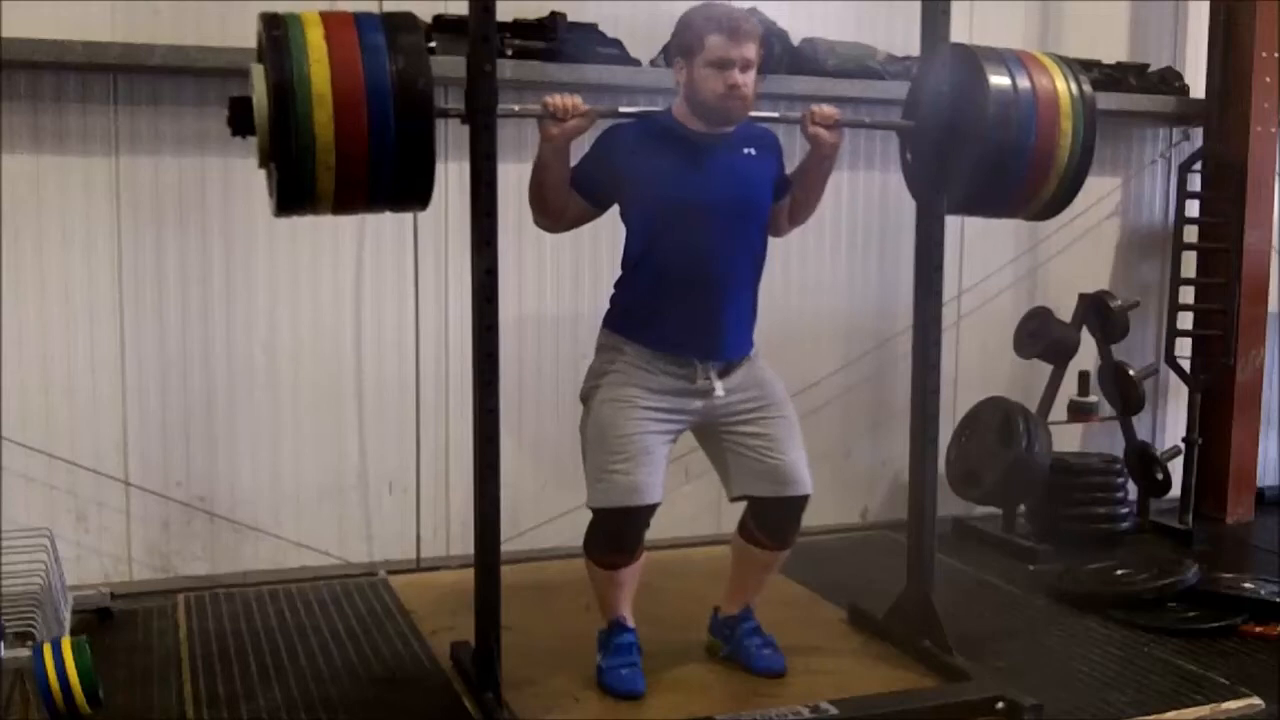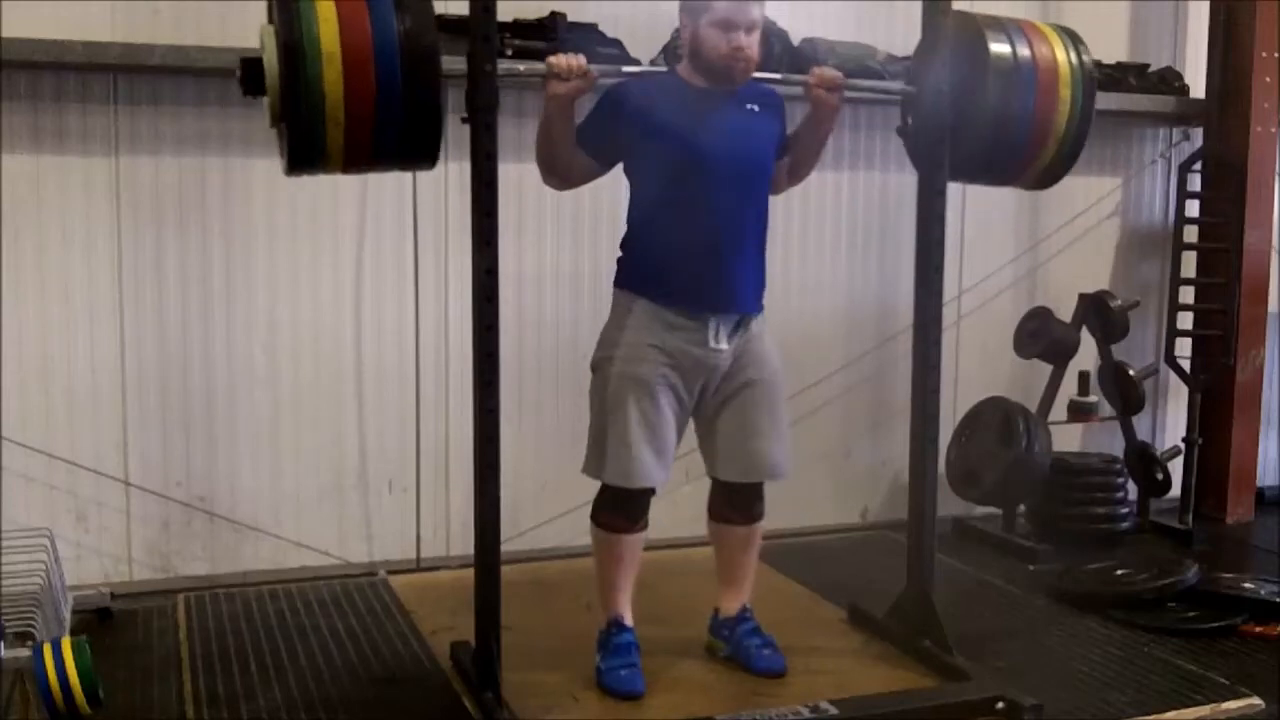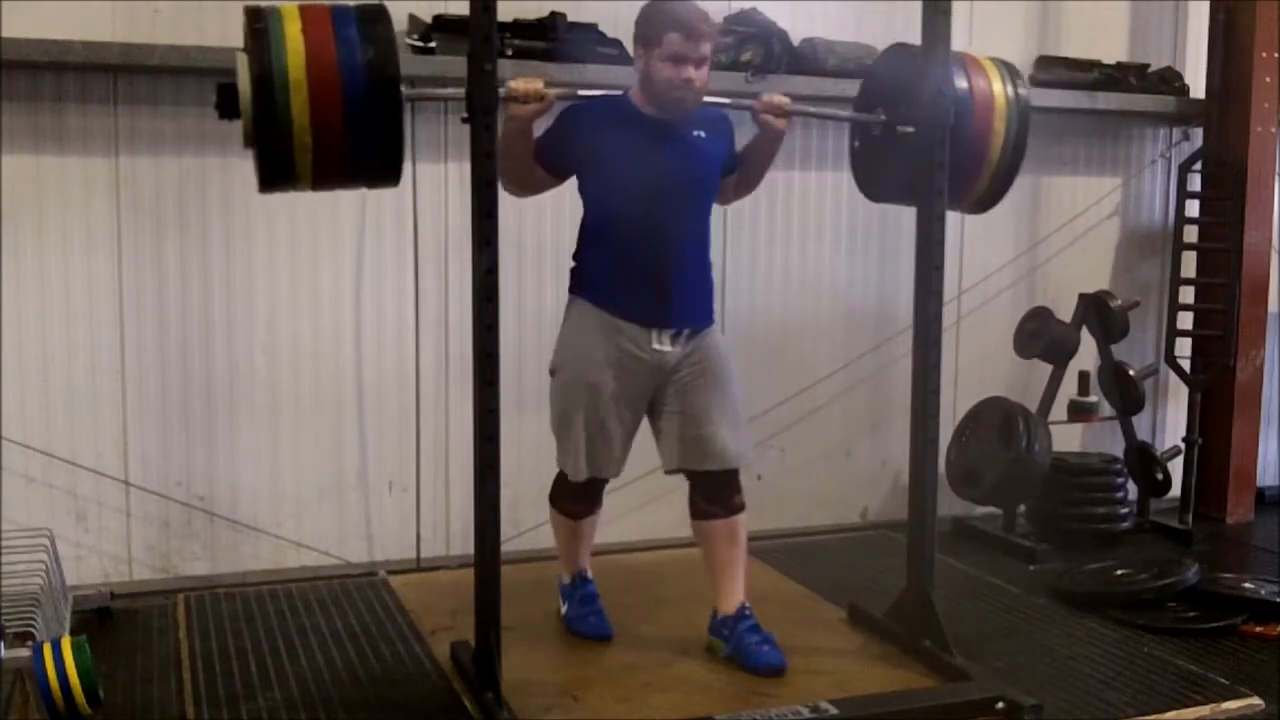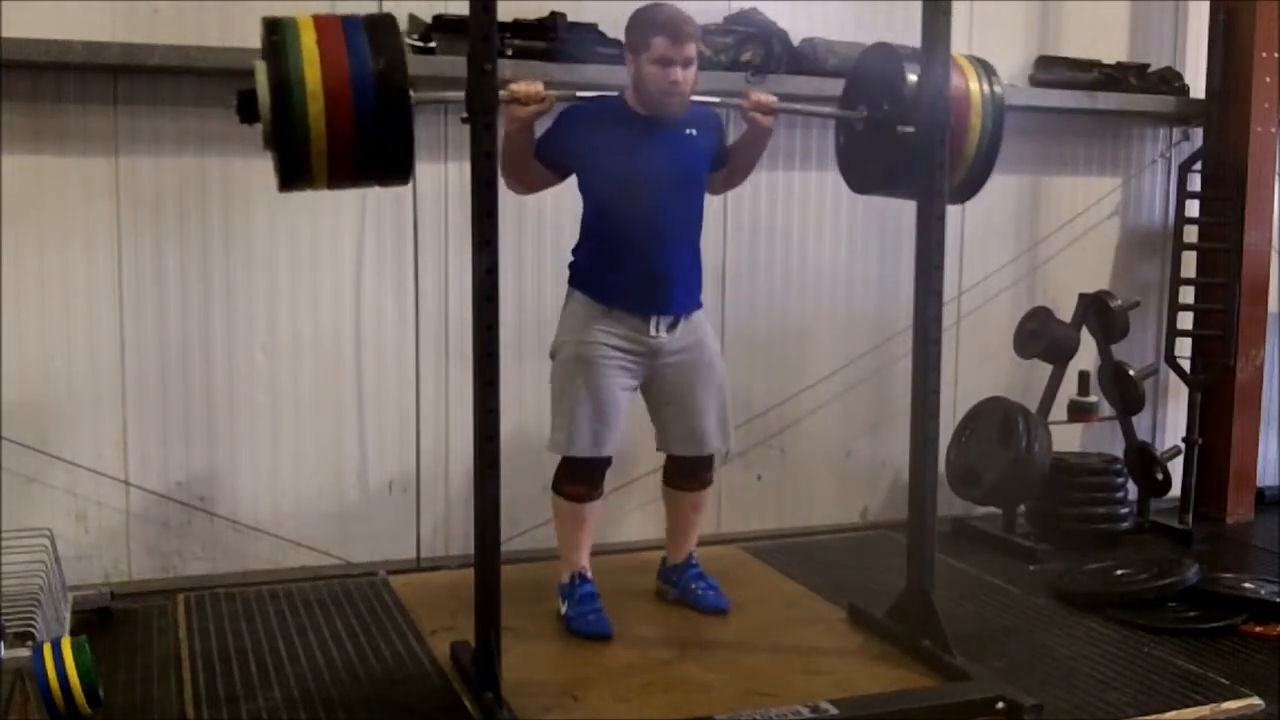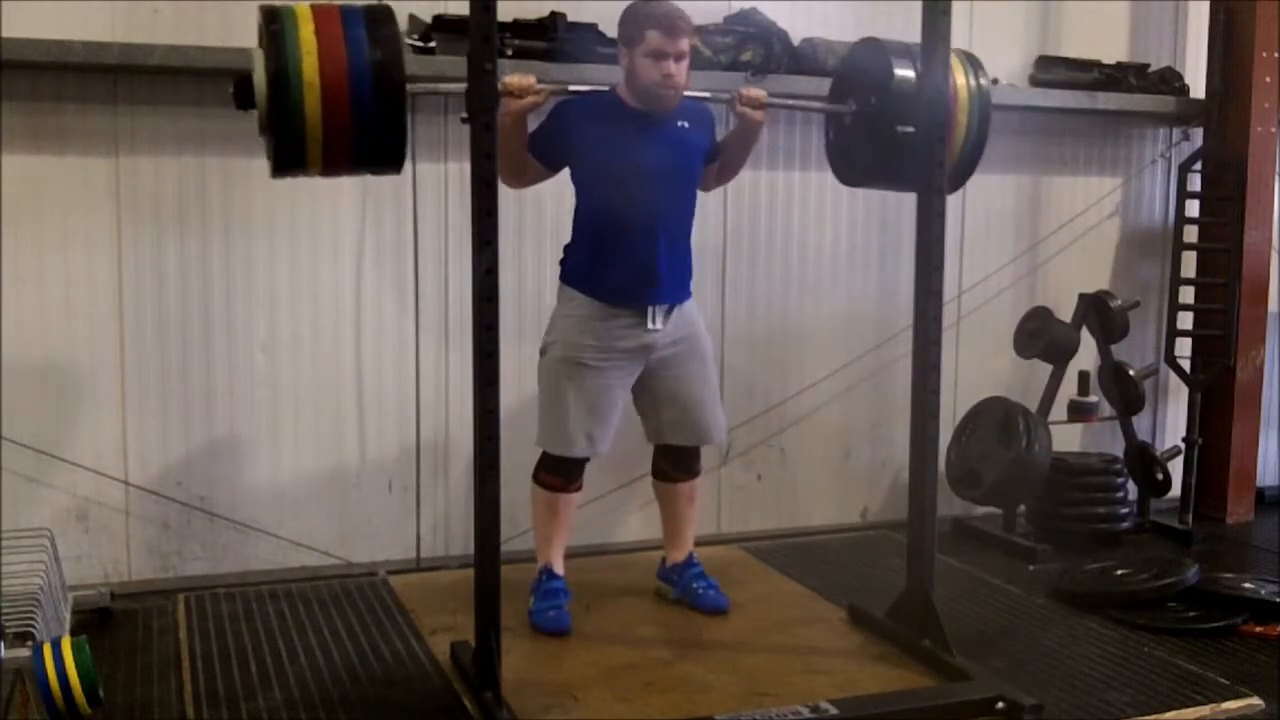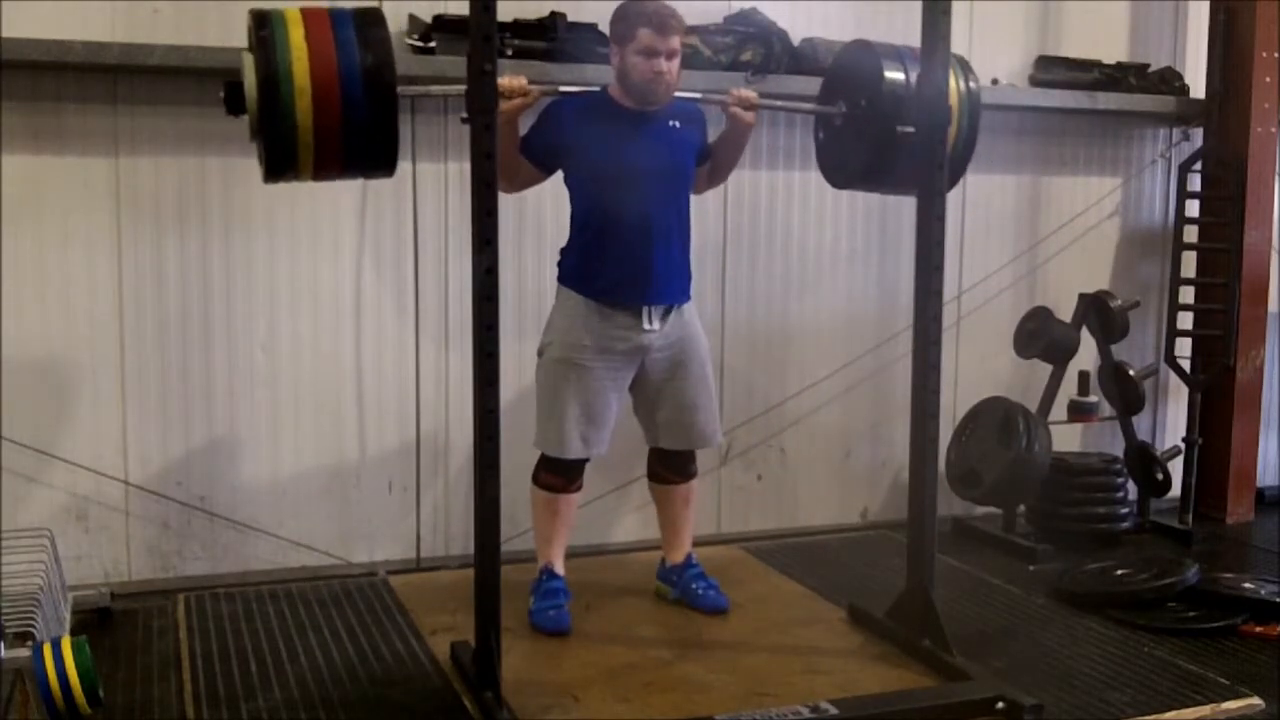
dt=0.7s
person 1, frame 1
left shoulder: (762, 147)
right shoulder: (631, 145)
left elbow: (781, 218)
right elbow: (553, 217)
left wrist: (822, 154)
right wrist: (554, 145)
left hip: (737, 366)
right hip: (639, 365)
left knee: (788, 498)
right knee: (624, 512)
left ankle: (733, 619)
right ankle: (618, 633)
person 1, frame 2
left shoulder: (765, 104)
right shoulder: (638, 99)
right elbow: (560, 173)
left wrist: (822, 114)
right wrist: (558, 104)
left hip: (742, 326)
right hip: (652, 322)
left knee: (743, 480)
right knee: (628, 483)
left ankle: (732, 618)
right ankle: (617, 632)
person 1, frame 3
left shoulder: (715, 126)
right shoulder: (591, 122)
right elbow: (522, 182)
left wrist: (770, 136)
right wrist: (517, 122)
left hip: (694, 332)
right hip: (604, 327)
left knee: (720, 473)
right knee: (583, 473)
left ankle: (732, 617)
right ankle: (575, 584)
person 1, frame 4
left shoulder: (705, 125)
right shoulder: (587, 122)
right elbow: (523, 180)
left wrist: (758, 132)
right wrist: (517, 124)
left hip: (684, 319)
right hip: (601, 318)
left knee: (696, 452)
right knee: (585, 454)
left ankle: (679, 565)
right ankle: (578, 583)
person 1, frame 5
left shoulder: (696, 119)
right shoulder: (581, 116)
right elbow: (517, 175)
left wrist: (749, 128)
right wrist: (511, 117)
left hip: (676, 314)
right hip: (593, 314)
left knee: (683, 444)
right knee: (565, 451)
left ankle: (679, 564)
right ankle: (549, 577)
person 1, frame 6
left shoulder: (688, 120)
right shoulder: (572, 117)
right elbow: (511, 178)
left wrist: (740, 129)
right wrist: (505, 120)
left hip: (673, 314)
right hip: (590, 314)
left knee: (678, 446)
right knee: (565, 451)
left ankle: (678, 565)
right ankle: (550, 577)
